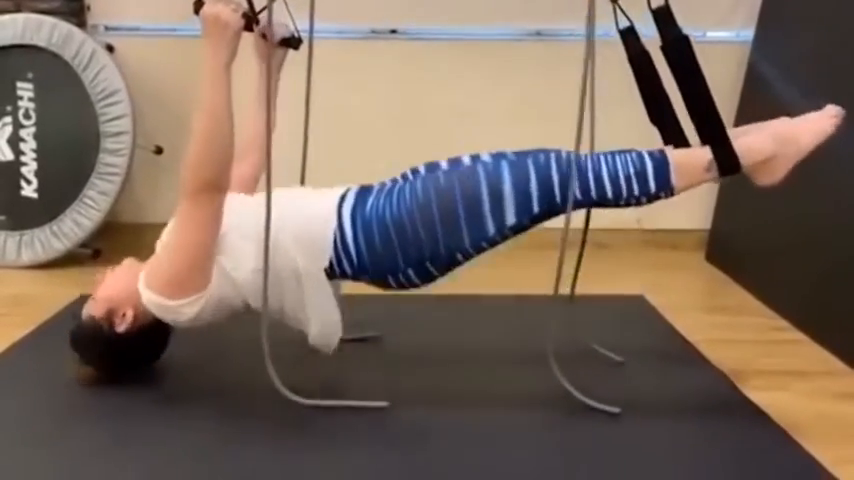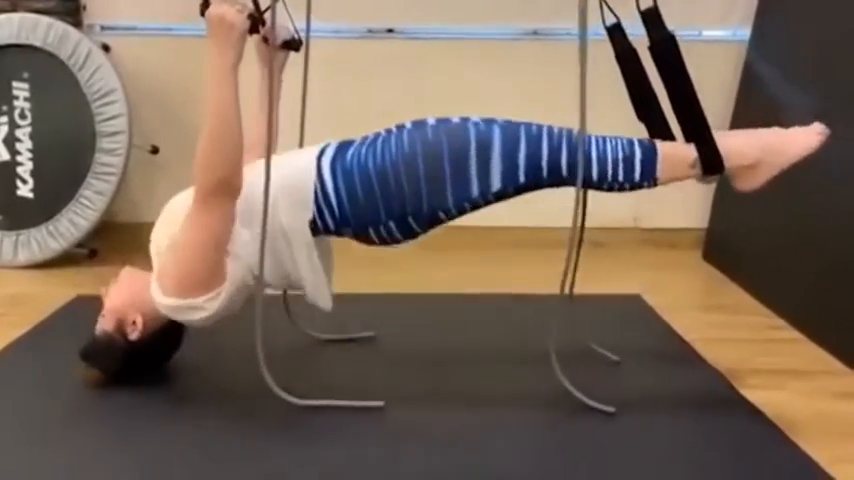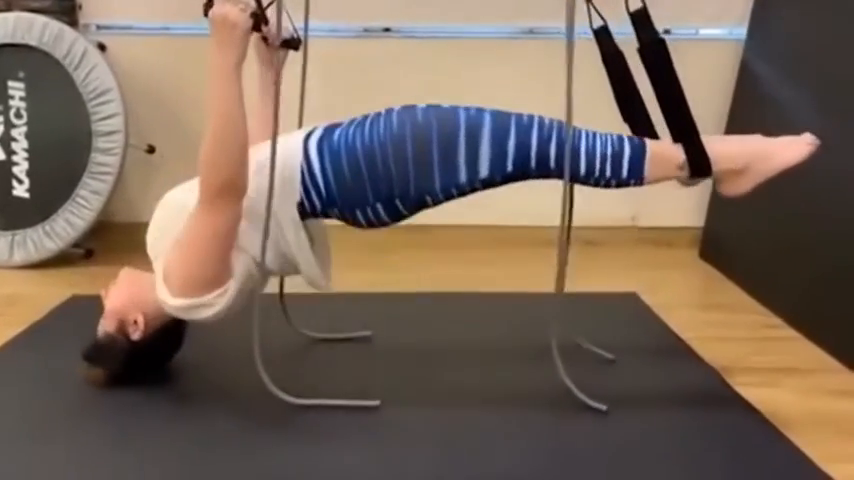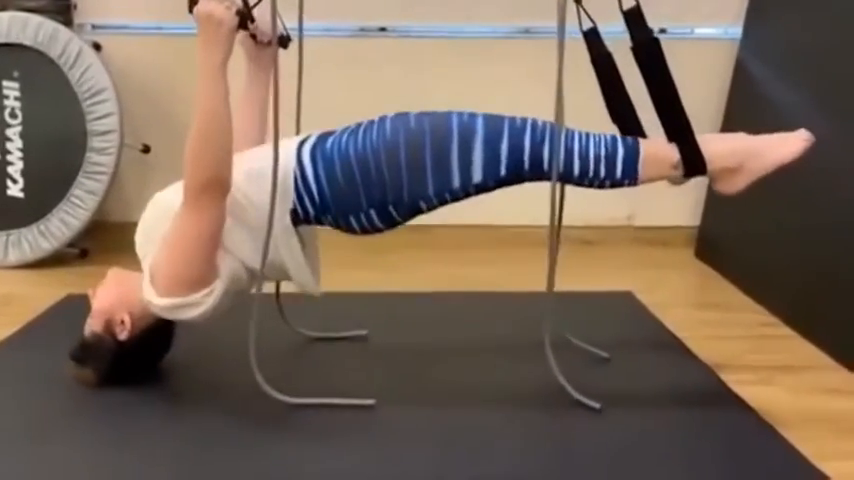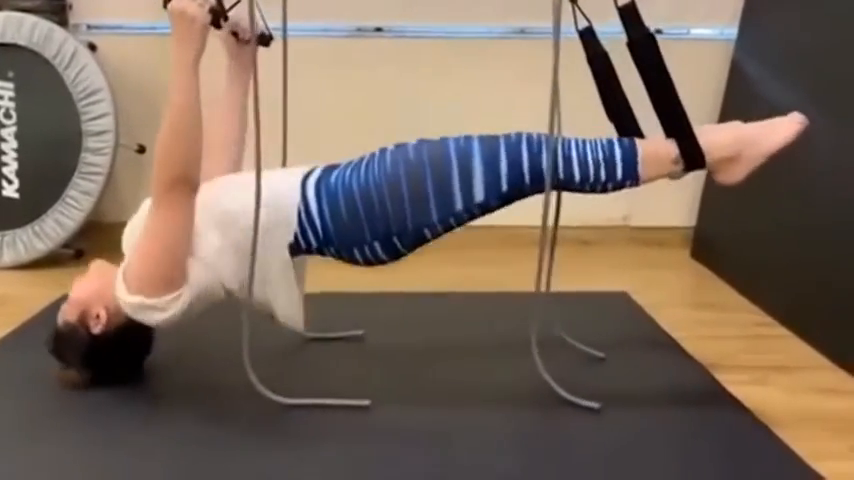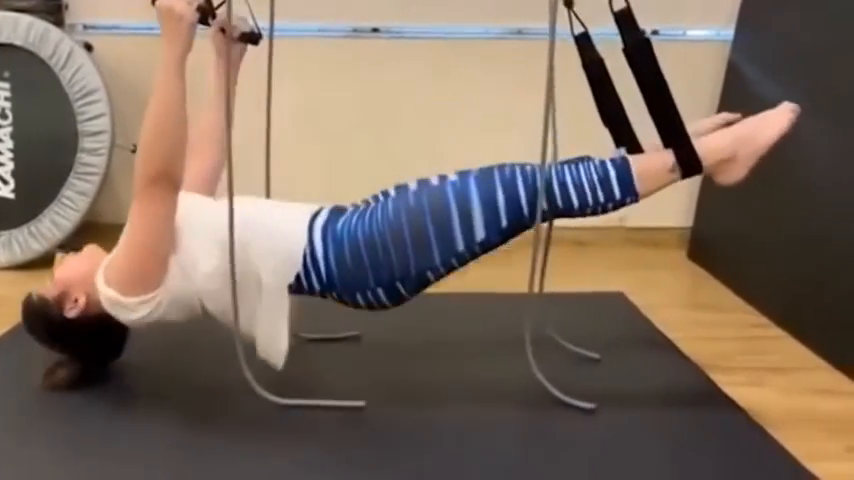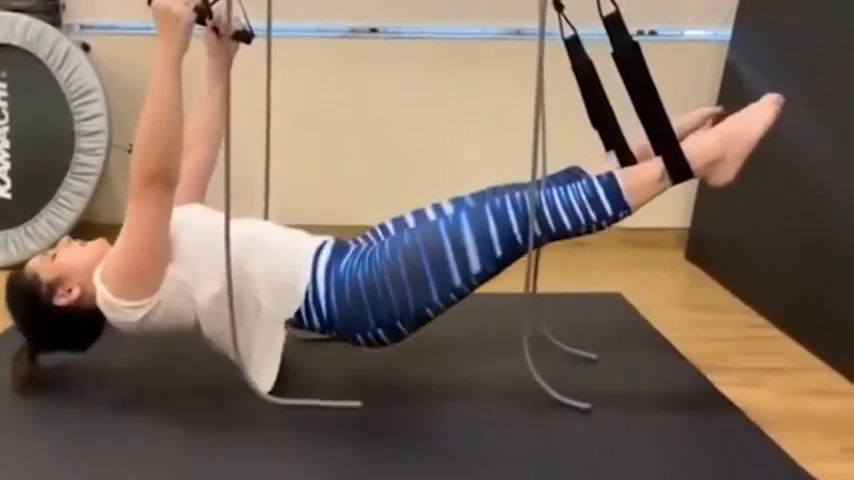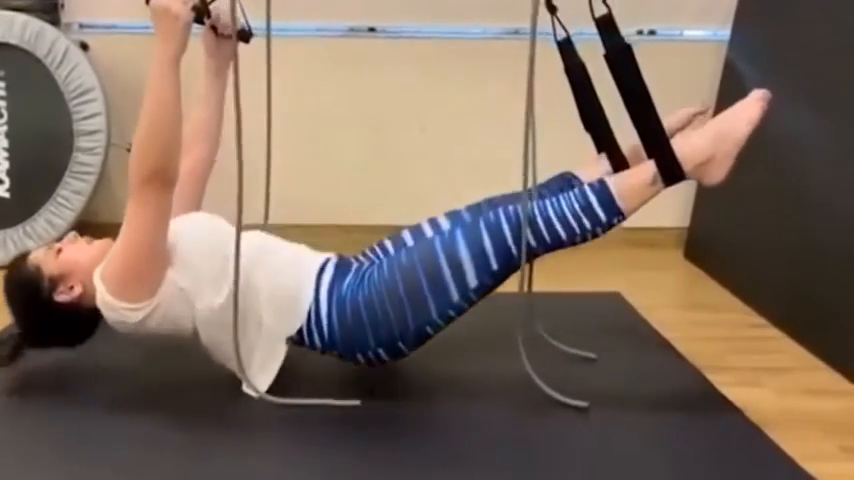
dt=0.2s
person 1, frame 1
left shoulder: (173, 269)
right shoulder: (168, 292)
left elbow: (244, 169)
right elbow: (205, 186)
left wrist: (270, 71)
left hip: (376, 227)
right hip: (376, 236)
left knee: (556, 179)
right knee: (553, 177)
left ankle: (723, 149)
right ankle: (742, 156)
person 1, frame 2
left shoulder: (174, 255)
right shoulder: (180, 290)
left elbow: (248, 165)
right elbow: (218, 185)
left wrist: (271, 72)
left hip: (355, 185)
right hip: (363, 187)
left knee: (546, 155)
right knee: (546, 152)
left ankle: (713, 150)
right ankle: (723, 155)
person 1, frame 3
left shoulder: (171, 254)
right shoulder: (185, 288)
left elbow: (250, 166)
right elbow: (228, 187)
left wrist: (269, 70)
left hip: (342, 165)
left knee: (534, 147)
right knee: (535, 144)
left ankle: (703, 153)
right ankle: (713, 157)
person 1, frame 4
left shoulder: (161, 268)
right shoulder: (171, 288)
left elbow: (241, 165)
right elbow: (213, 184)
left wrist: (260, 67)
left knee: (528, 148)
right knee: (530, 146)
left ankle: (696, 153)
right ankle: (709, 156)
person 1, frame 5
left shoulder: (147, 274)
right shoulder: (145, 290)
left elbow: (217, 171)
right elbow: (179, 181)
left wrist: (238, 67)
left hip: (328, 204)
right hip: (339, 210)
left knee: (527, 161)
right knee: (529, 159)
left ankle: (690, 147)
right ankle: (706, 149)
person 1, frame 6
left shoulder: (136, 275)
right shoulder: (126, 288)
left elbow: (200, 165)
right elbow: (157, 178)
left wrist: (227, 68)
left hip: (340, 241)
right hip: (345, 254)
left knee: (526, 187)
right knee: (526, 189)
left ankle: (680, 149)
right ankle: (707, 156)
person 1, frame 7
left shoulder: (136, 266)
right shoulder: (123, 289)
left elbow: (191, 163)
right elbow: (151, 175)
left wrist: (219, 68)
left hip: (338, 270)
right hip: (348, 293)
left knee: (517, 206)
right knee: (523, 214)
left ankle: (659, 151)
right ankle: (697, 156)
person 1, frame 8
left shoulder: (151, 253)
right shoulder: (125, 291)
left elbow: (192, 162)
right elbow: (152, 175)
left wrist: (217, 68)
left hip: (342, 286)
right hip: (349, 313)
left knee: (516, 215)
right knee: (518, 228)
left ankle: (643, 154)
right ankle: (686, 158)
